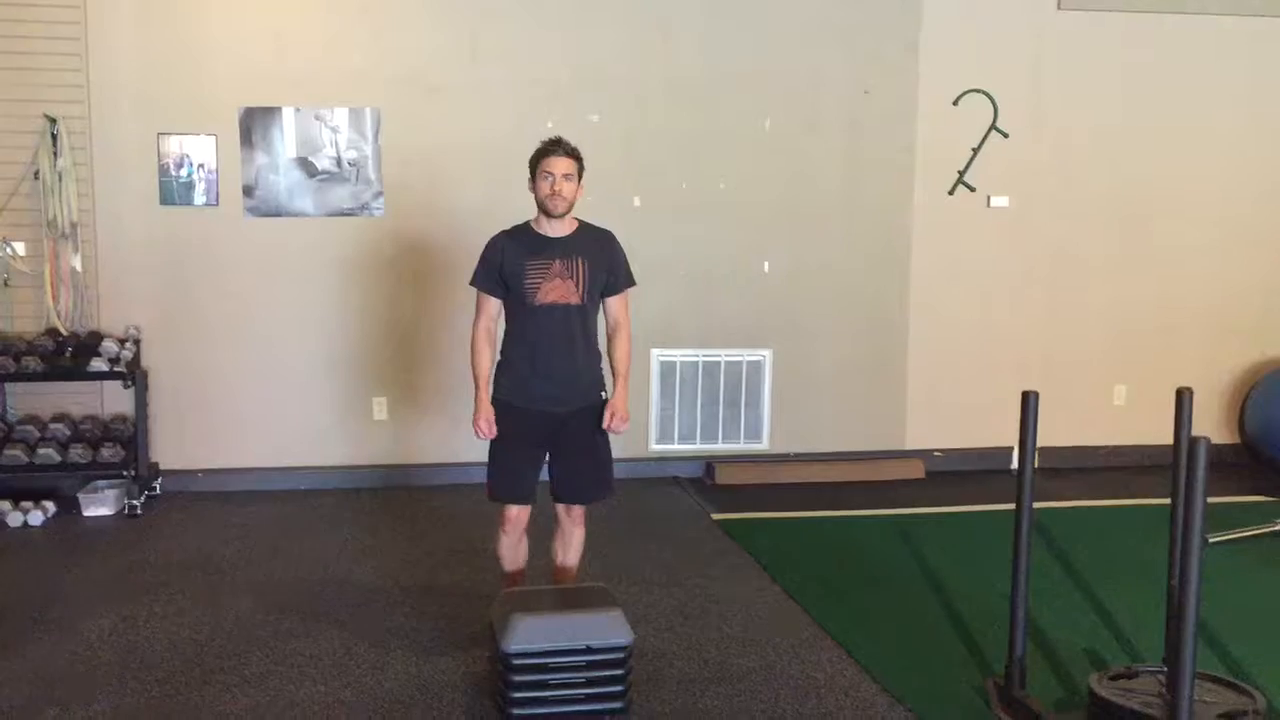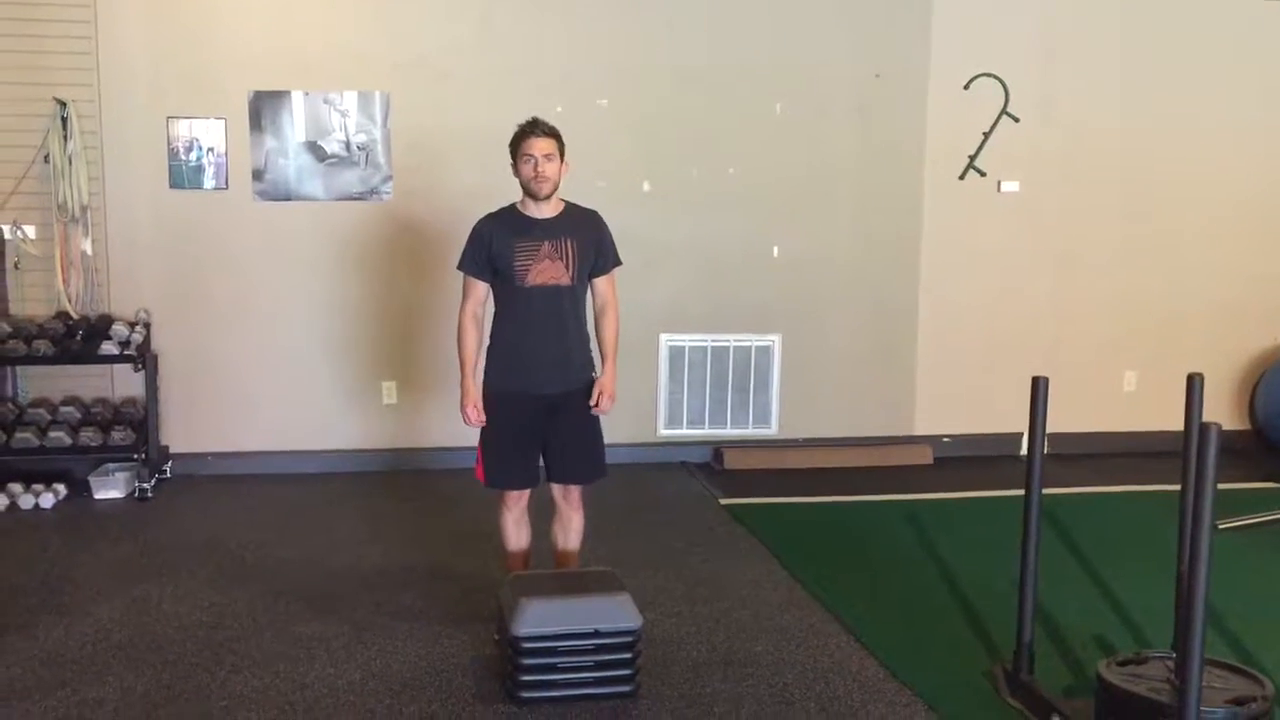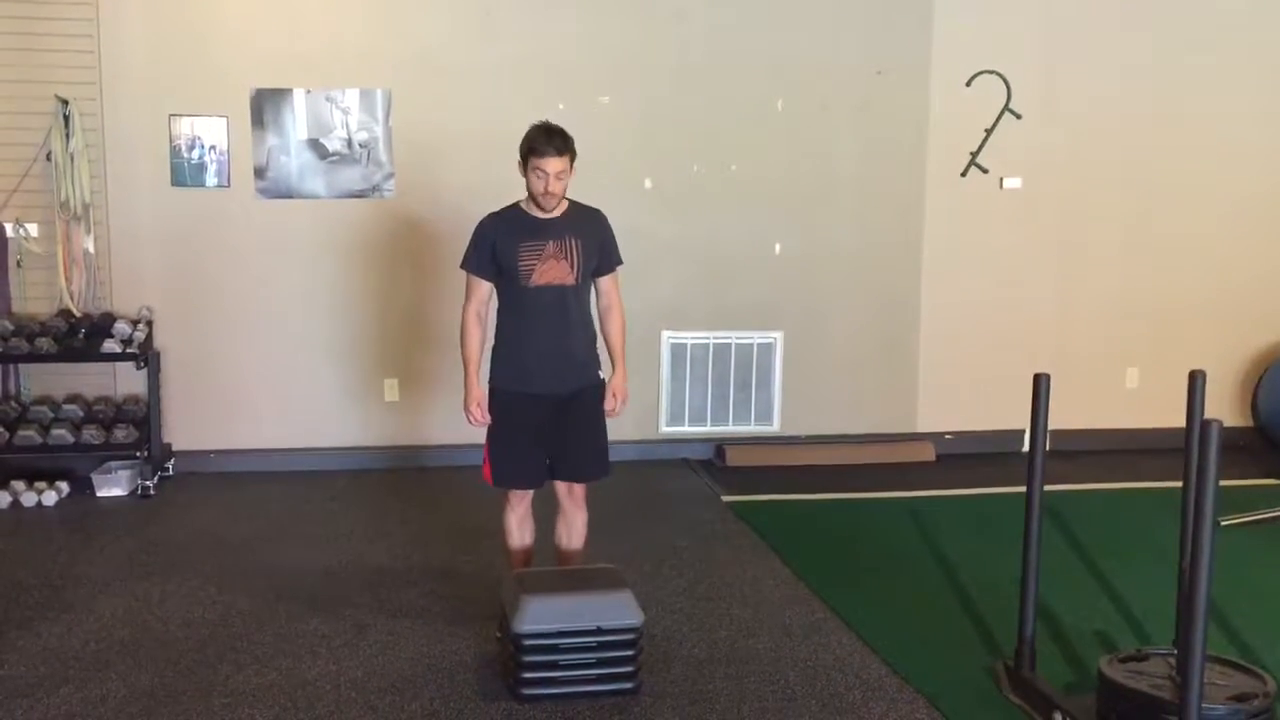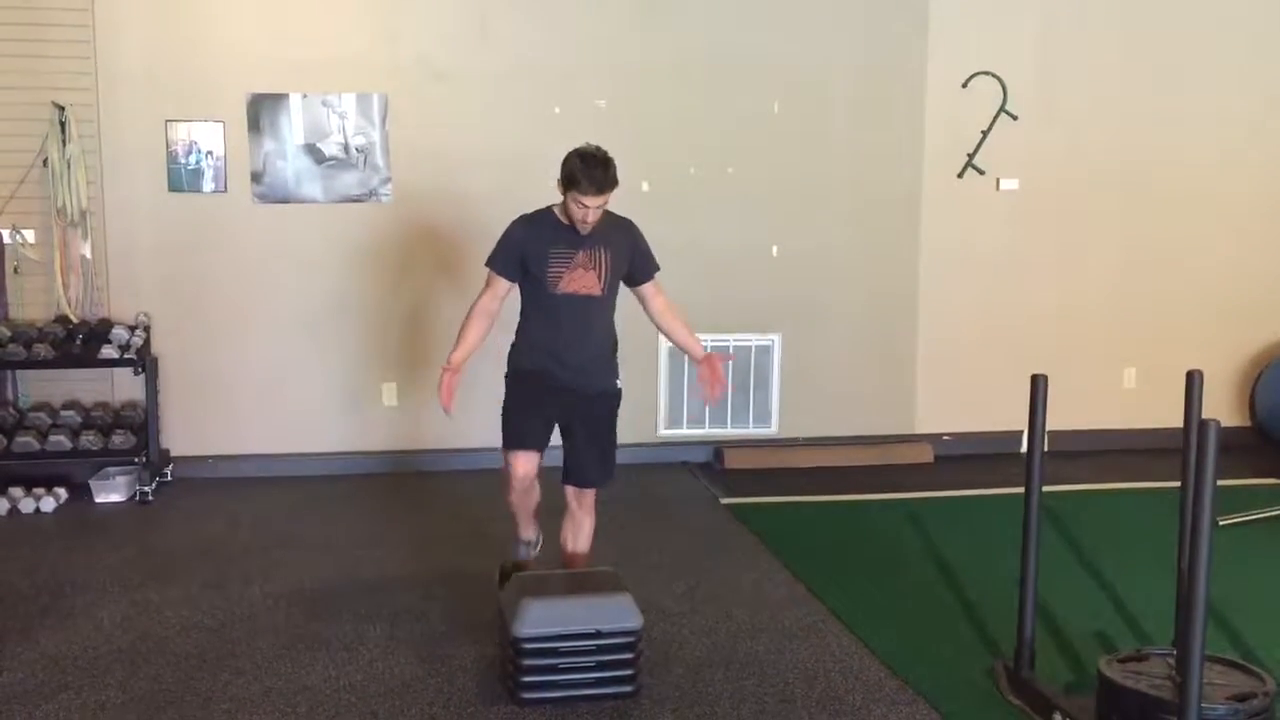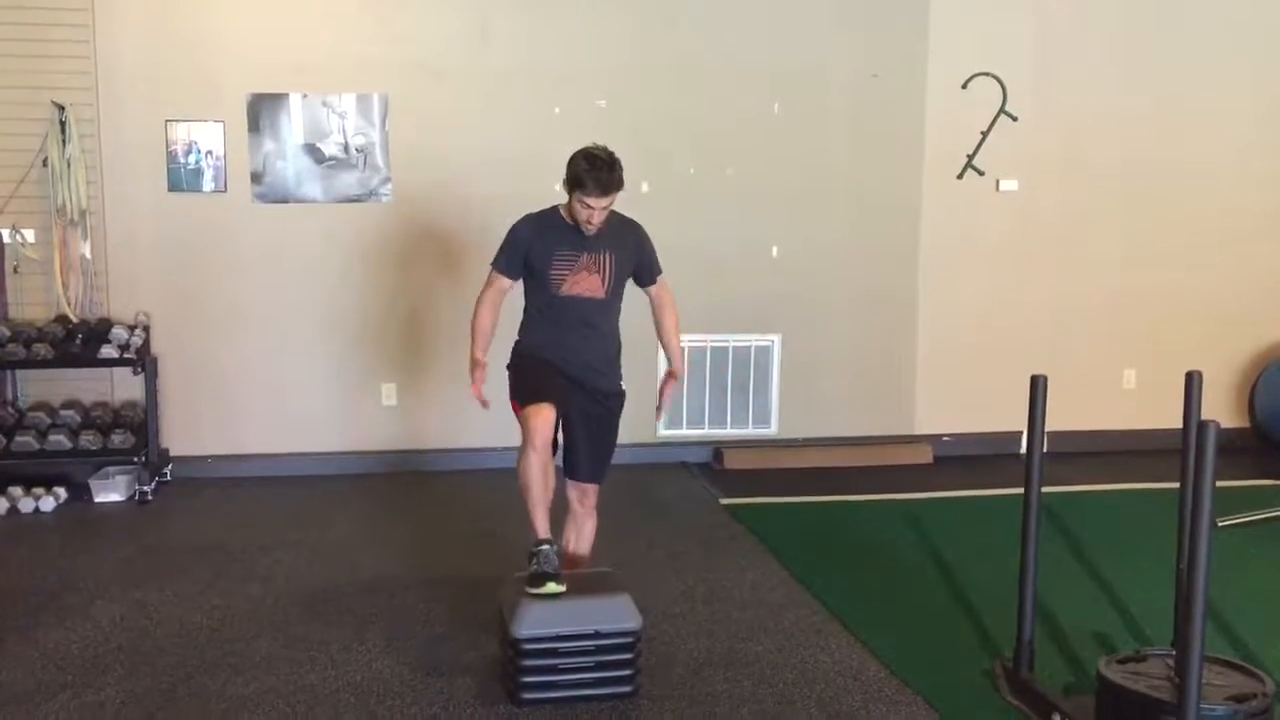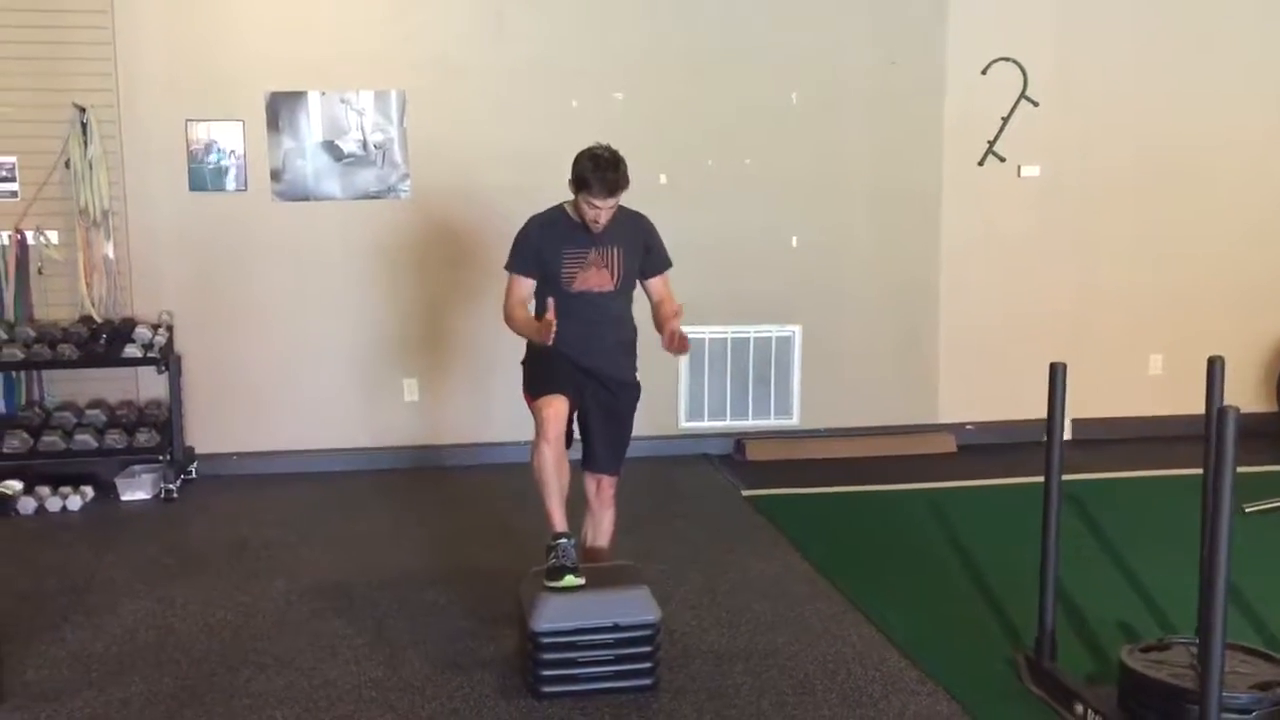
dt=0.7s
person 1, frame 1
left shoulder: (602, 246)
right shoulder: (504, 247)
left elbow: (618, 323)
right elbow: (484, 326)
left wrist: (620, 390)
right wrist: (482, 396)
left hip: (581, 404)
right hip: (517, 404)
left knee: (572, 512)
right knee: (513, 516)
person 1, frame 2
left shoulder: (589, 226)
right shoulder: (491, 230)
left elbow: (605, 302)
right elbow: (472, 310)
left wrist: (608, 369)
right wrist: (469, 382)
left hip: (573, 387)
right hip: (509, 389)
left knee: (569, 494)
right knee: (514, 496)
person 1, frame 3
left shoulder: (593, 225)
right shoulder: (495, 229)
left elbow: (609, 301)
right elbow: (475, 309)
left wrist: (619, 370)
right wrist: (471, 381)
left hip: (579, 385)
right hip: (515, 388)
left knee: (573, 492)
right knee: (518, 495)
person 1, frame 4
left shoulder: (624, 235)
right shoulder: (526, 232)
left elbow: (655, 300)
right elbow: (489, 301)
left wrist: (699, 354)
right wrist: (455, 362)
left hip: (597, 385)
right hip: (534, 373)
left knee: (583, 497)
right knee: (521, 471)
right ankle: (525, 542)
person 1, frame 5
left shoulder: (630, 236)
right shoulder: (532, 230)
left elbow: (659, 298)
right elbow: (493, 292)
left wrist: (675, 364)
right wrist: (478, 358)
left hip: (600, 375)
right hip: (539, 359)
left knee: (584, 495)
right knee: (539, 430)
left ankle: (574, 584)
right ankle: (542, 549)
person 1, frame 6
left shoulder: (638, 230)
right shoulder: (540, 231)
left elbow: (660, 295)
right elbow: (515, 304)
left wrist: (669, 326)
right wrist: (537, 330)
left hip: (615, 367)
right hip: (556, 357)
left knee: (603, 485)
right knee: (551, 419)
right ankle: (560, 543)
